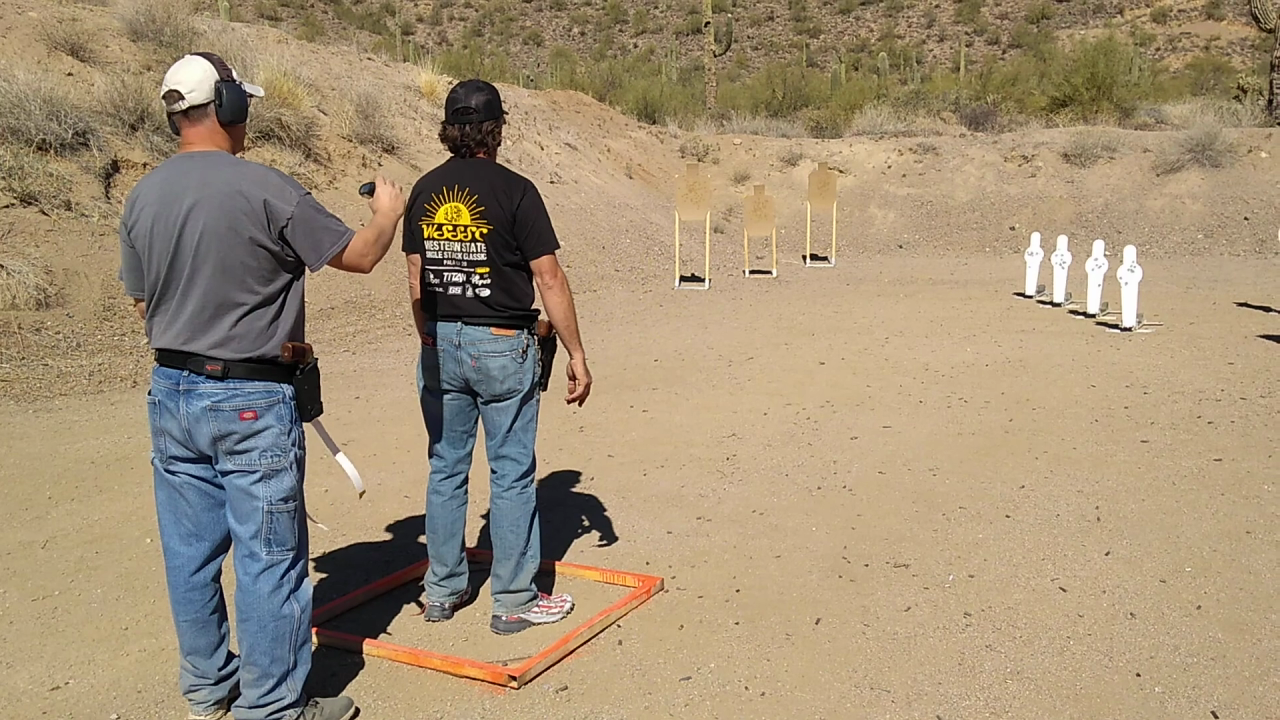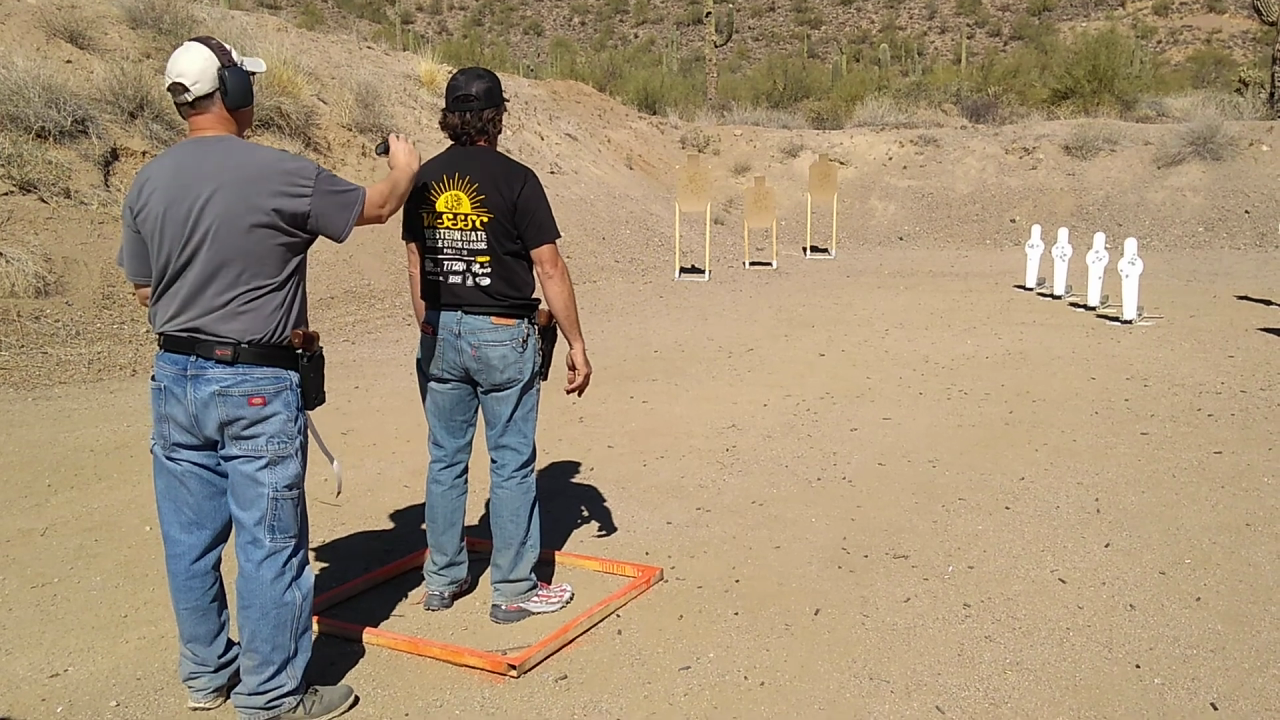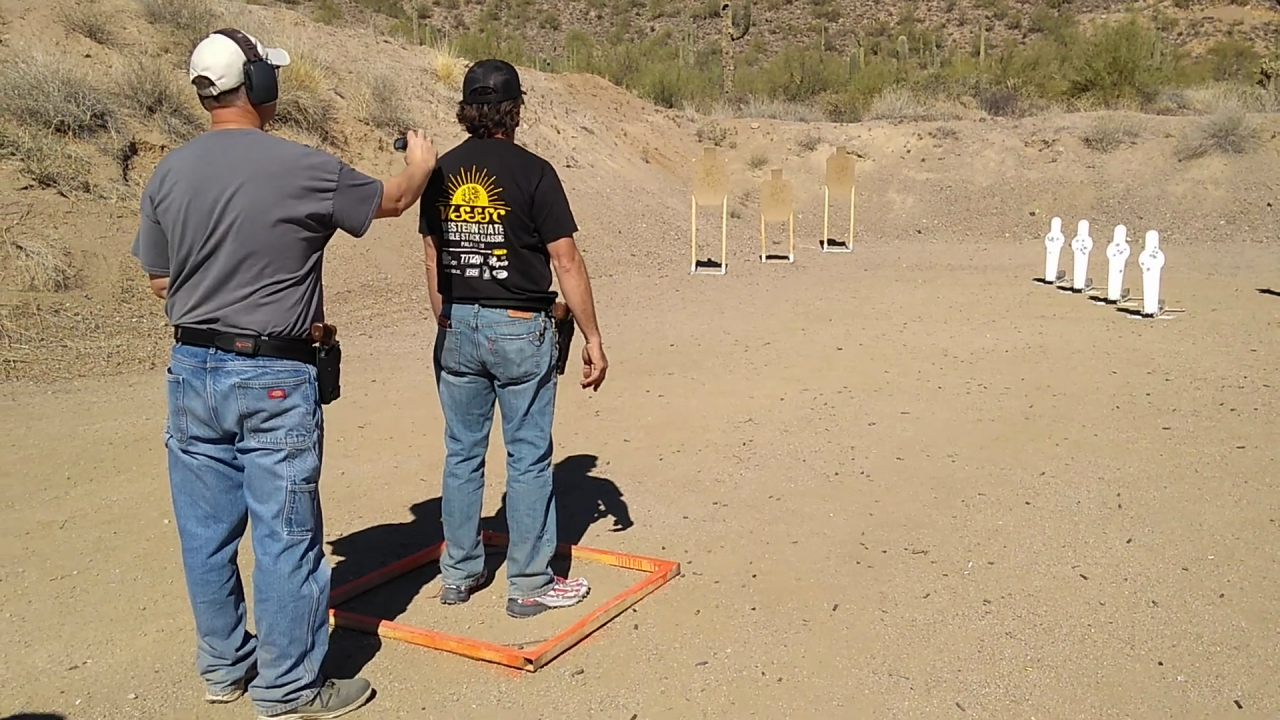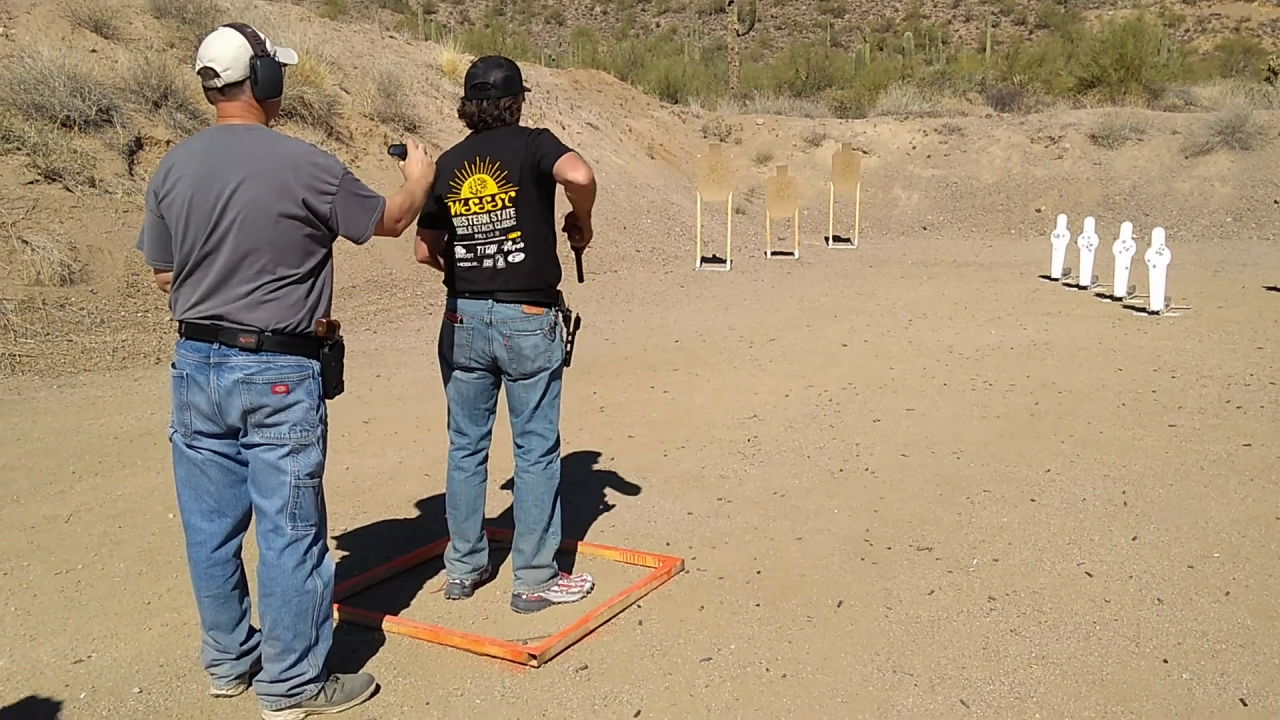
dt=0.7s
person 1, frame 1
left shoulder: (141, 197)
right shoulder: (265, 189)
left elbow: (143, 302)
right elbow: (360, 255)
right wrist: (388, 212)
left hip: (171, 391)
right hip: (251, 401)
left knee: (190, 550)
right knee: (268, 556)
person 1, frame 2
left shoulder: (146, 182)
right shoulder: (281, 174)
left elbow: (144, 290)
right elbow: (375, 207)
right wrist: (405, 170)
left hip: (174, 377)
right hip: (255, 386)
left knee: (190, 538)
right knee: (268, 544)
person 1, frame 3
left shoulder: (167, 173)
right shoulder: (303, 169)
left elbow: (161, 281)
right elbow: (391, 200)
right wrist: (421, 164)
left hip: (193, 371)
right hip: (274, 379)
left knee: (207, 530)
right knee: (285, 534)
person 1, frame 4
left shoulder: (172, 167)
right shoulder: (305, 165)
left elbow: (165, 276)
right elbow: (391, 220)
right wrist: (420, 177)
left hip: (196, 364)
right hip: (277, 373)
left knee: (210, 525)
right knee: (289, 530)
left ankle: (228, 660)
person 2, frame 1
left shoulder: (424, 191)
right shoulder: (514, 191)
left elbow: (416, 277)
right elbow: (549, 279)
right wrist: (576, 355)
left hip: (440, 344)
right hip: (502, 345)
left knee: (445, 469)
right knee: (511, 474)
left ankle: (442, 589)
right ankle: (514, 600)
person 2, frame 2
left shoulder: (424, 179)
right shoulder: (515, 179)
left elbow: (415, 264)
right elbow: (549, 268)
right wrist: (576, 344)
left hip: (441, 333)
right hip: (502, 334)
left knee: (445, 460)
right knee: (511, 464)
left ankle: (442, 579)
right ankle: (513, 590)
person 2, frame 3
left shoulder: (441, 172)
right shoulder: (532, 171)
left elbow: (433, 259)
right elbow: (566, 262)
right wrist: (592, 338)
left hip: (459, 326)
right hip: (519, 327)
left knee: (462, 453)
right knee: (528, 457)
left ankle: (459, 572)
right ankle: (530, 584)
person 2, frame 4
left shoulder: (448, 165)
right shoulder: (531, 144)
left elbow: (425, 250)
right elbow: (579, 175)
right wrist: (580, 225)
left hip: (464, 319)
right hip: (528, 320)
left knee: (467, 446)
right knee: (536, 450)
left ankle: (463, 567)
right ankle: (535, 579)
